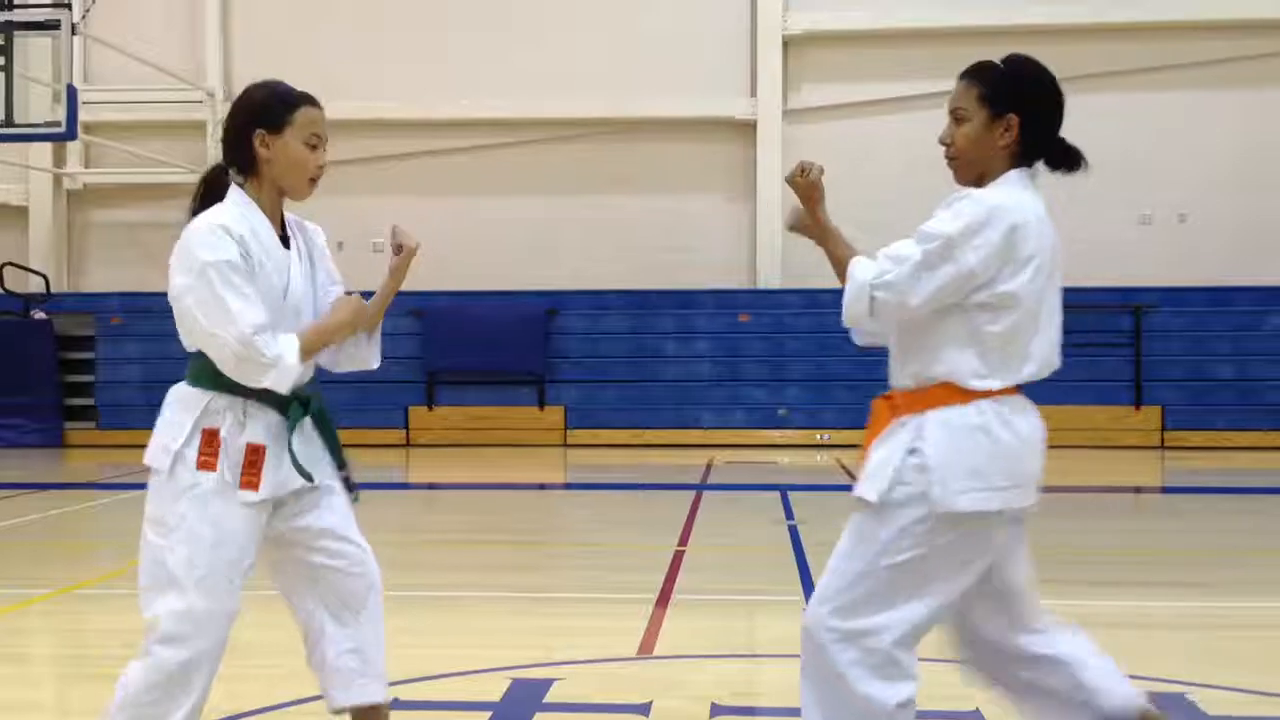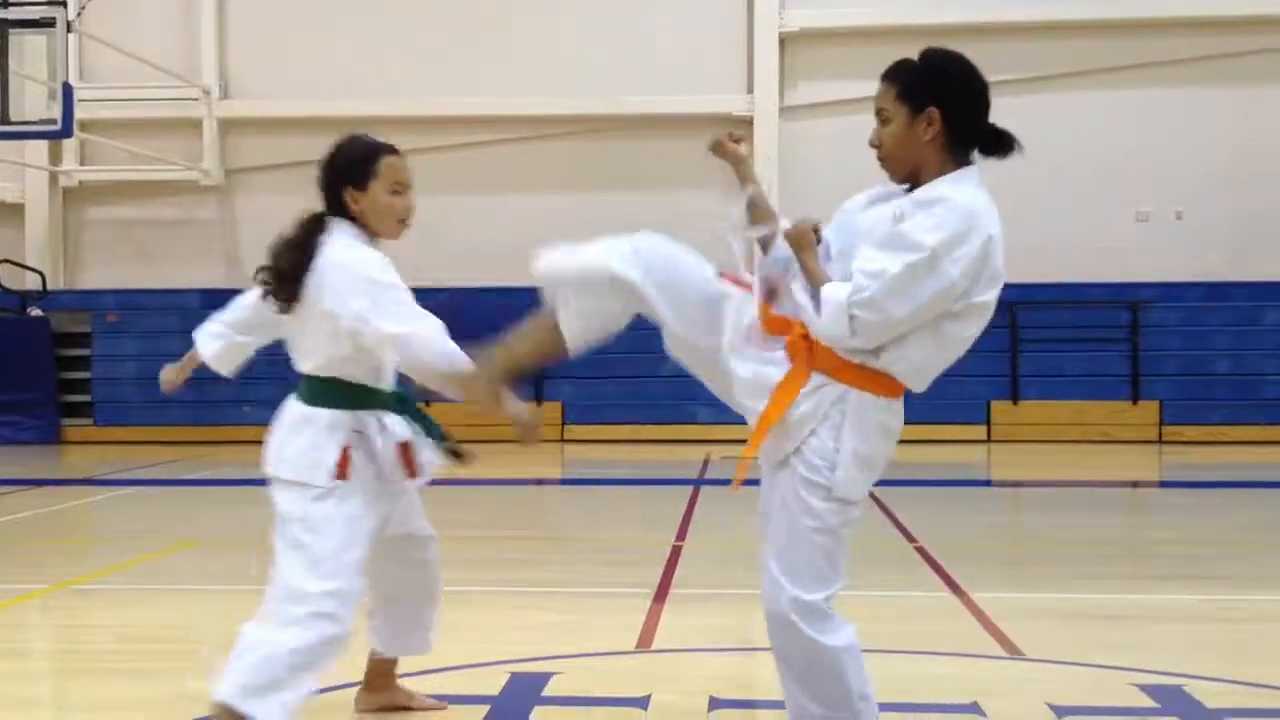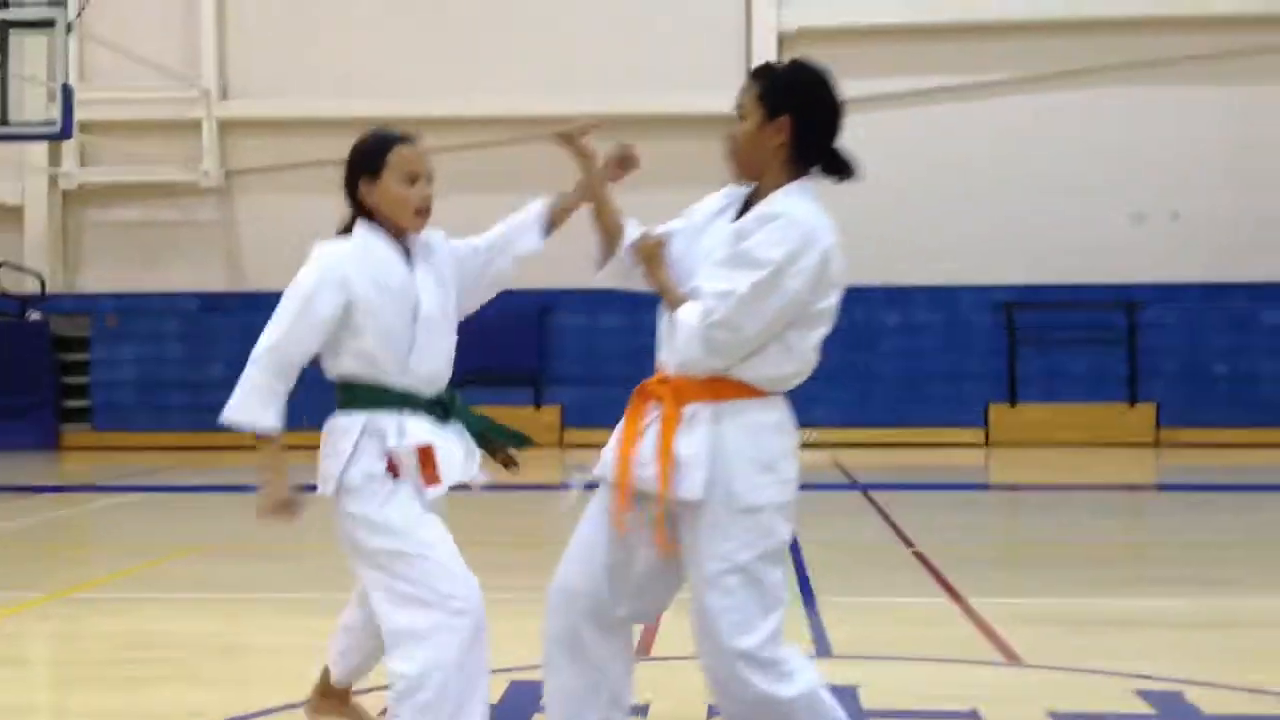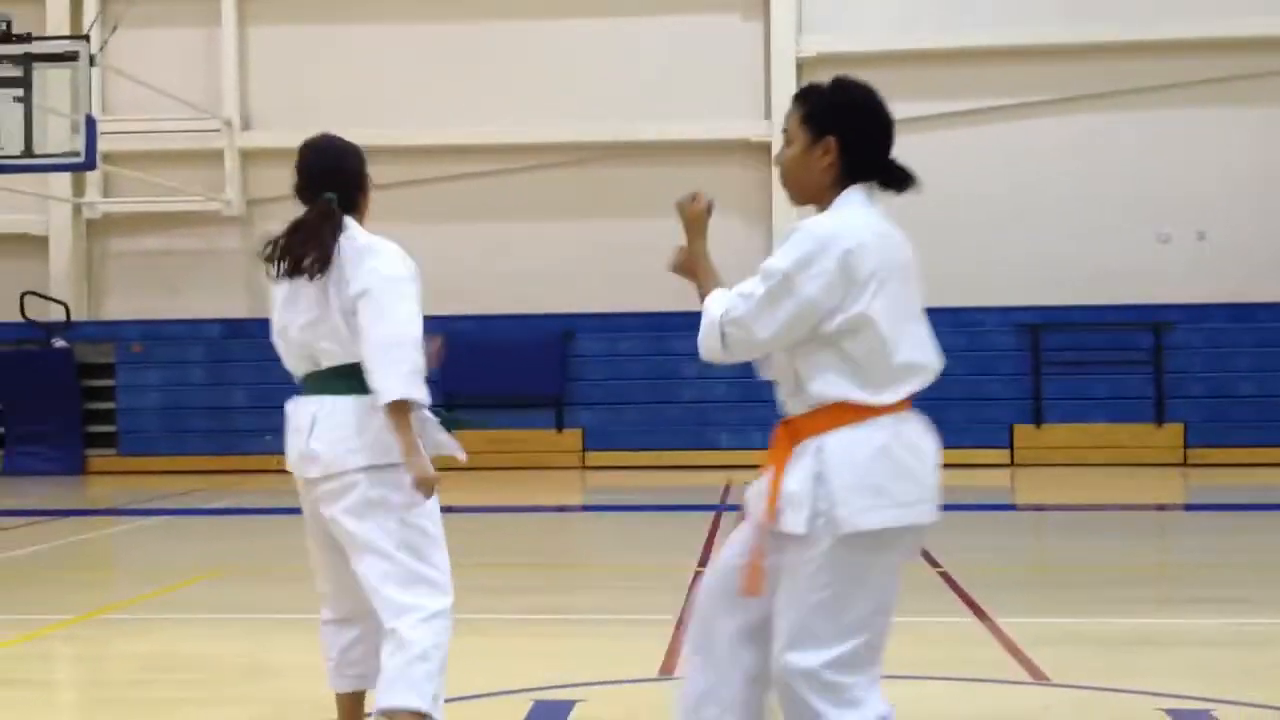
dt=0.5s
person 1, frame 1
left shoulder: (990, 215)
right shoulder: (1015, 214)
left elbow: (876, 301)
right elbow: (908, 312)
left wrist: (820, 221)
right wrist: (831, 243)
left hip: (953, 452)
right hip: (990, 440)
left knee: (845, 629)
right knee: (1003, 634)
person 1, frame 2
left shoulder: (960, 219)
right shoulder: (897, 203)
left elbow: (849, 322)
right elbow: (787, 256)
left wrist: (806, 254)
right wrist: (744, 173)
left hip: (835, 418)
right hip: (779, 358)
left knee: (800, 601)
right knee: (638, 262)
right ankle: (493, 373)
person 1, frame 3
left shoulder: (799, 232)
right shoulder: (726, 209)
left elbow: (706, 340)
right elbow: (625, 254)
left wrist: (662, 277)
right wrist: (589, 169)
left hip: (733, 448)
right hip: (664, 432)
left knee: (741, 648)
right knee: (584, 603)
person 1, frame 4
left shoulder: (830, 240)
right shoulder: (867, 233)
left elbow: (728, 336)
right elbow: (783, 346)
left wrist: (699, 249)
right wrist: (708, 280)
left hip: (849, 470)
right hip: (855, 461)
left knee: (818, 663)
right knee: (731, 610)
person 2, frame 1
left shoulder: (308, 242)
right shoulder: (213, 236)
left elbow: (346, 353)
right elbow: (251, 357)
left wrist: (393, 281)
right wrist: (337, 323)
left hip: (290, 443)
right hip: (215, 451)
left knee: (347, 579)
right knee: (191, 623)
person 2, frame 2
left shoulder: (315, 258)
right shoulder: (358, 271)
left elbow: (246, 315)
right elbow: (420, 343)
left wrist: (190, 362)
right wrist: (498, 398)
left hip: (358, 443)
right hip: (330, 452)
left knee: (412, 559)
right knee: (314, 606)
person 2, frame 3
left shoulder: (437, 257)
right shoulder: (337, 267)
left elbow: (511, 241)
right elbow: (270, 365)
left wrist: (584, 188)
right wrist: (272, 472)
left hip: (411, 452)
right hip: (370, 459)
left knee: (392, 592)
right knee: (446, 603)
person 2, frame 4
left shoulder: (286, 265)
right shoulder: (378, 257)
right elbow: (388, 356)
right wrist: (415, 448)
left hip: (312, 436)
right hip: (368, 437)
left knee: (348, 599)
right knee: (417, 597)
